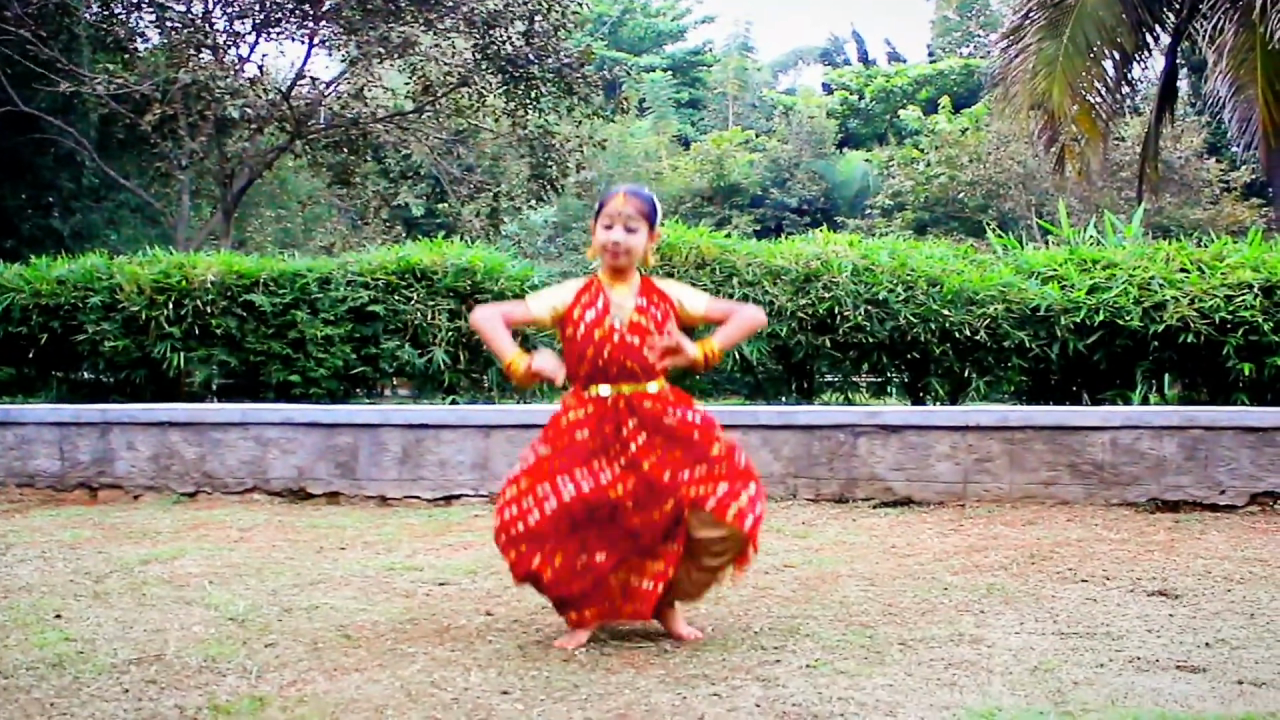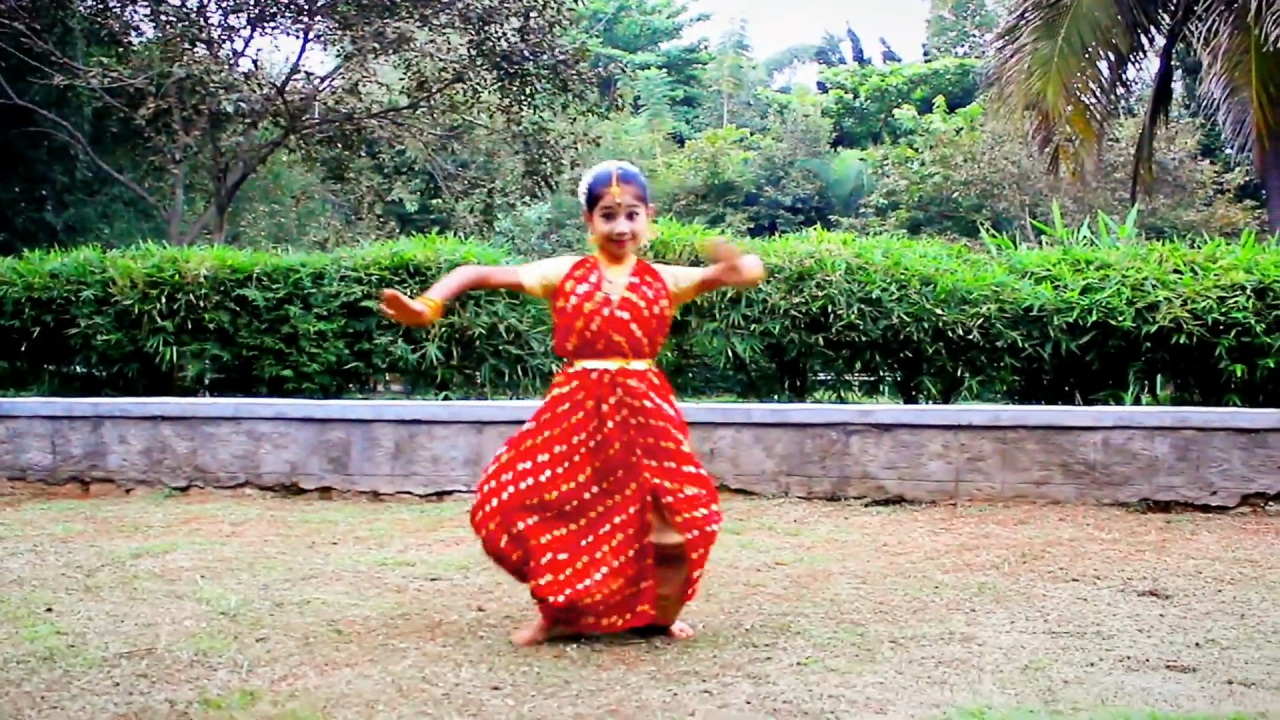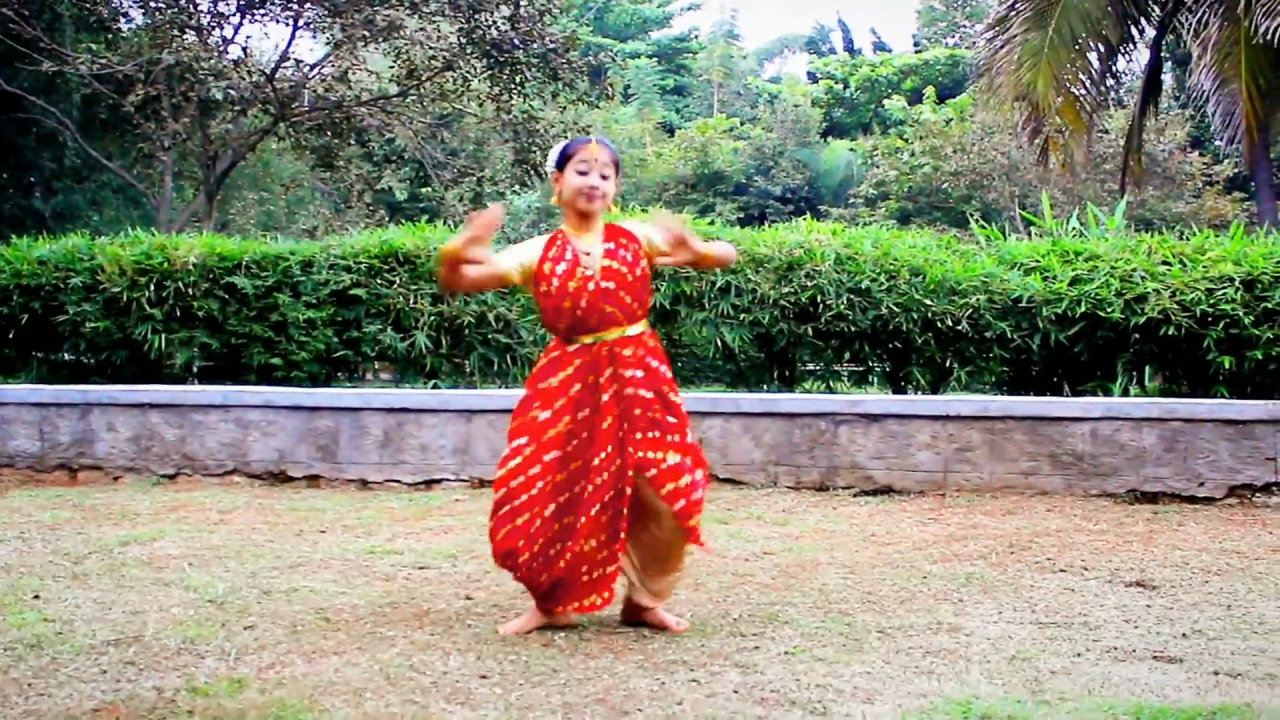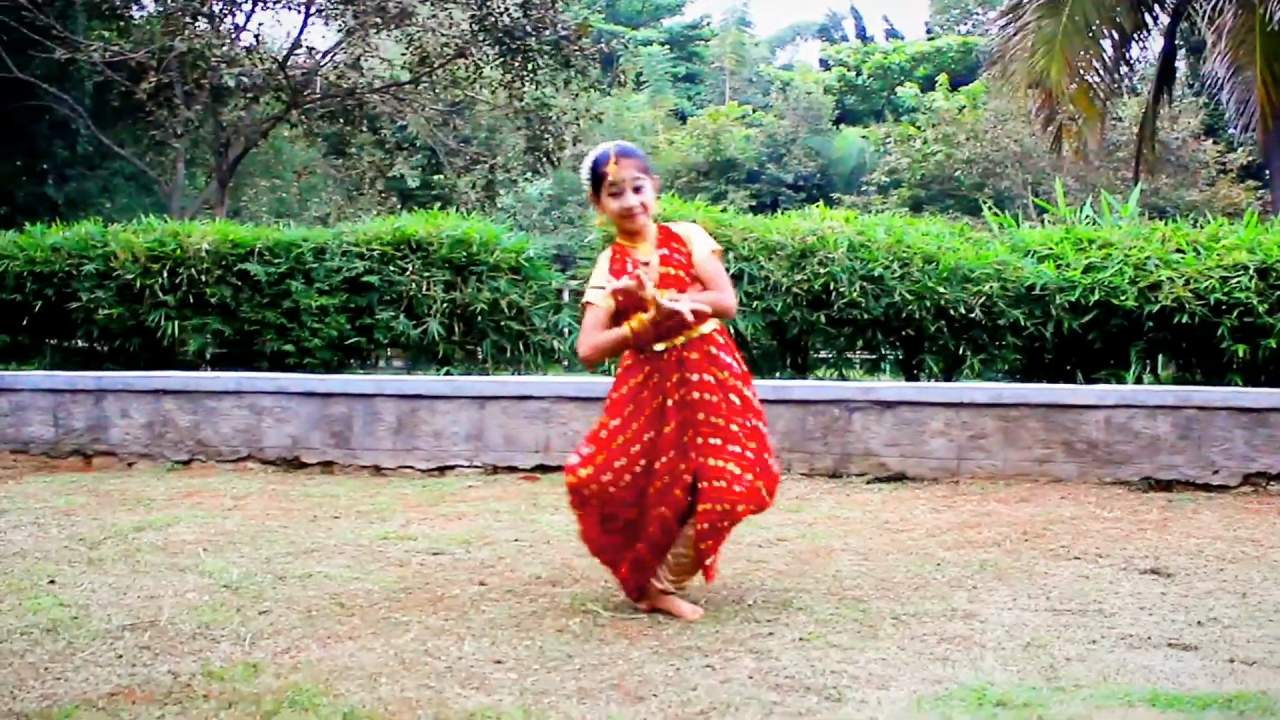
dt=0.4s
person 1, frame 1
left shoulder: (668, 295)
right shoulder: (570, 296)
left elbow: (754, 316)
right elbow: (484, 315)
left wrist: (701, 354)
right wrist: (519, 363)
left hip: (658, 424)
right hip: (589, 426)
left knee: (728, 513)
right knee: (526, 517)
left ankle: (663, 602)
right ankle: (585, 610)
person 1, frame 2
left shoulder: (661, 280)
right shoulder: (563, 273)
left elbow: (731, 269)
right elbow: (476, 274)
left wrist: (744, 268)
right wrist: (425, 307)
left hip: (642, 407)
right hip: (575, 406)
left knee: (685, 514)
right knee: (508, 500)
left ankle: (655, 608)
right ankle: (561, 607)
person 1, frame 3
left shoulder: (636, 236)
right shoulder: (535, 254)
left elbow: (726, 256)
right elbow: (456, 284)
left wrist: (694, 250)
right wrist: (458, 251)
left hip: (637, 375)
right hip: (570, 377)
left knee: (669, 487)
right knee: (538, 489)
left ankle: (645, 597)
right ankle: (551, 603)
person 1, frame 4
left shoulder: (686, 240)
right shoulder: (608, 271)
left elbow: (724, 302)
right elbow: (589, 353)
left wrist: (656, 294)
right wrist: (640, 321)
left hip: (710, 372)
right hip: (648, 380)
left knee: (726, 488)
right knee: (596, 477)
left ankle: (664, 584)
right ankle: (642, 573)
